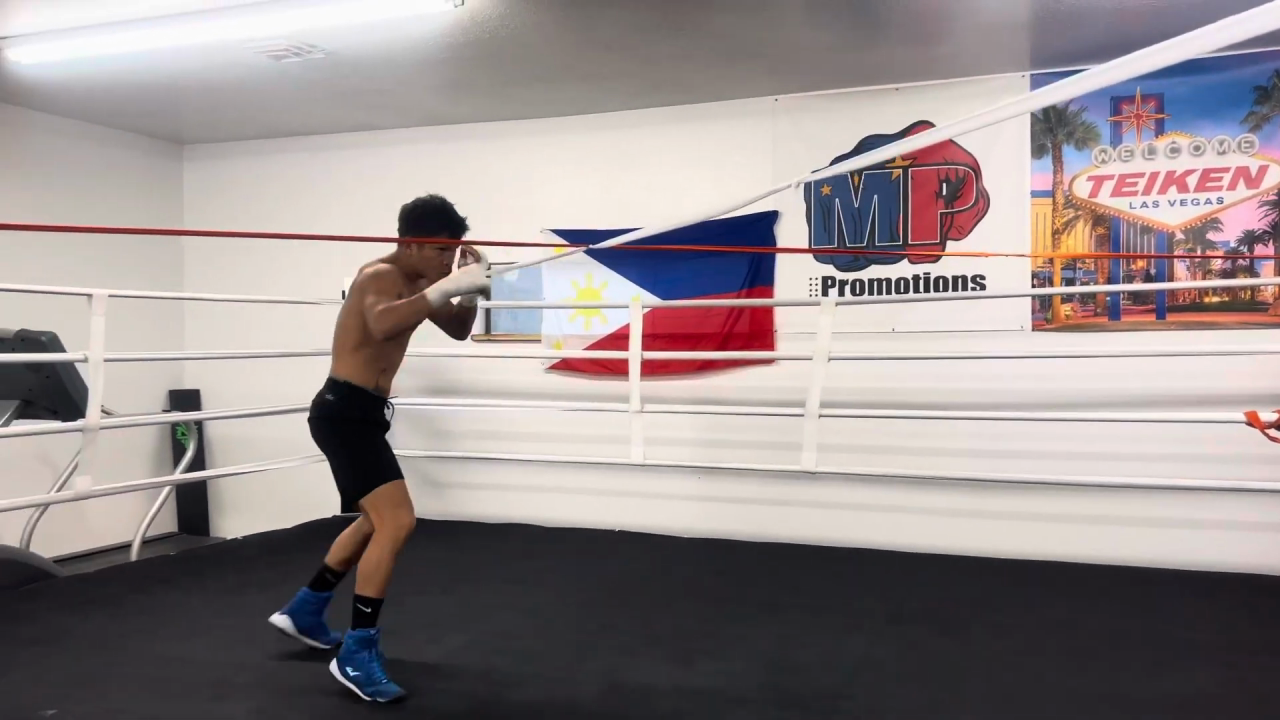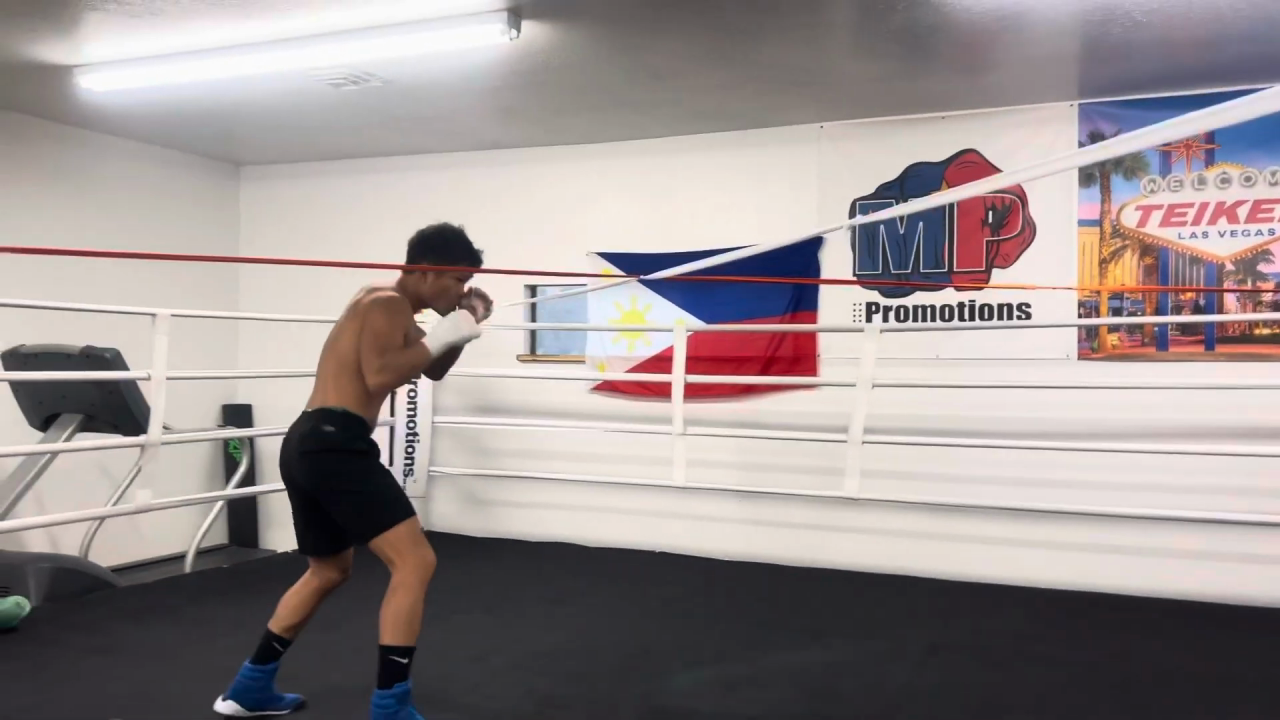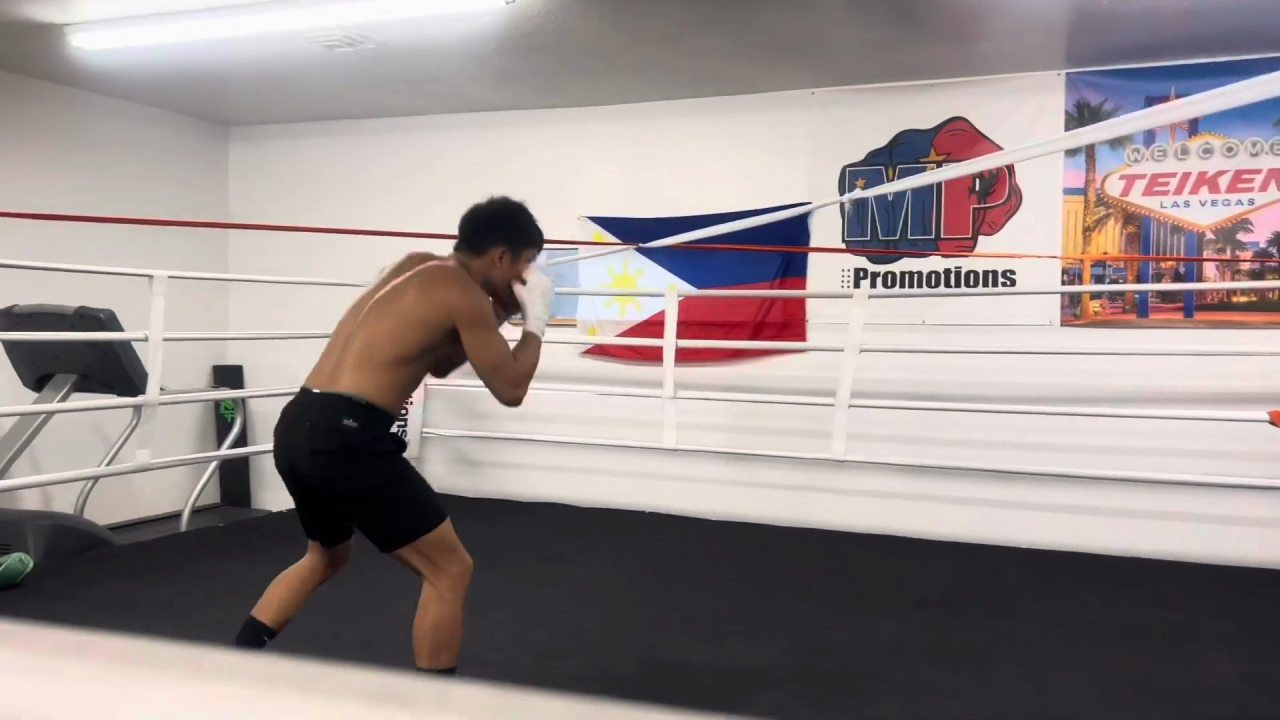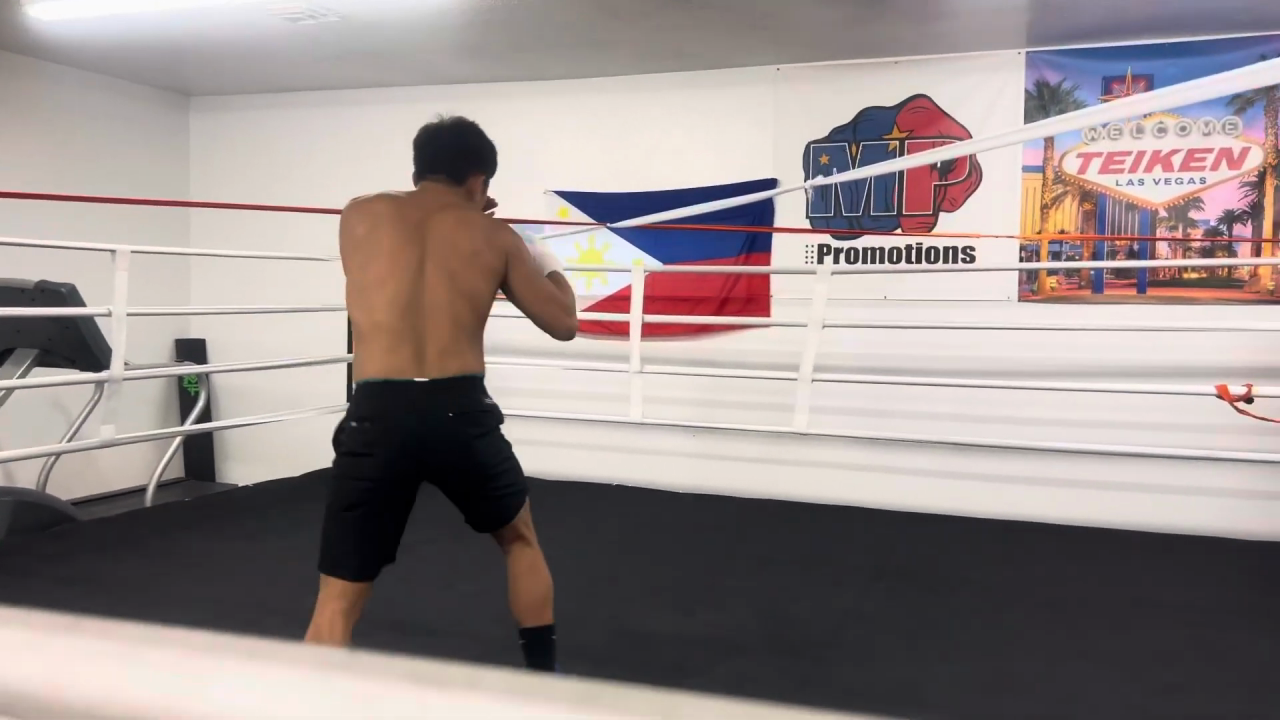
dt=0.5s
person 1, frame 1
left shoulder: (417, 281)
right shoulder: (380, 276)
left elbow: (459, 329)
right elbow: (381, 324)
left wrist: (467, 288)
right wrist: (446, 286)
left hip: (360, 412)
right hip: (345, 412)
left knee: (374, 522)
right knee: (397, 523)
left ankle: (302, 610)
right ankle: (357, 654)
person 1, frame 2
left shoulder: (386, 304)
right shoulder: (387, 304)
left elbow: (427, 372)
right elbow: (378, 377)
left wrist: (457, 333)
right wrist: (441, 336)
left hip: (308, 445)
right hip: (334, 444)
left knee: (329, 570)
right knee: (414, 562)
person 1, frame 3
left shoulder: (417, 266)
right shoulder: (463, 294)
right elbow: (509, 390)
left wrist: (501, 313)
right wrist: (536, 319)
left hip: (299, 425)
right hip: (348, 439)
left knee: (326, 557)
right knee: (449, 572)
person 1, frame 4
left shoulder: (359, 215)
right shoulder: (496, 236)
right elbow: (563, 323)
right wrist: (546, 271)
left hip: (380, 419)
right hip: (462, 417)
left knee: (340, 600)
right knee: (519, 538)
